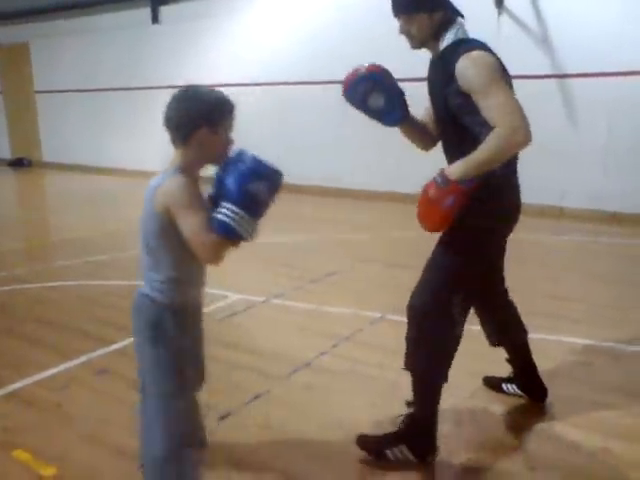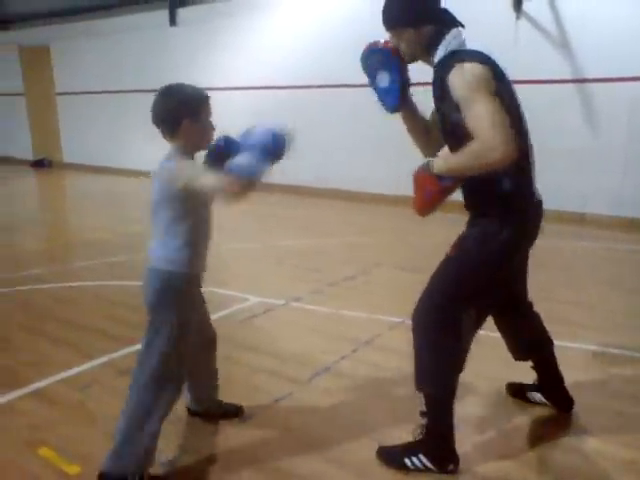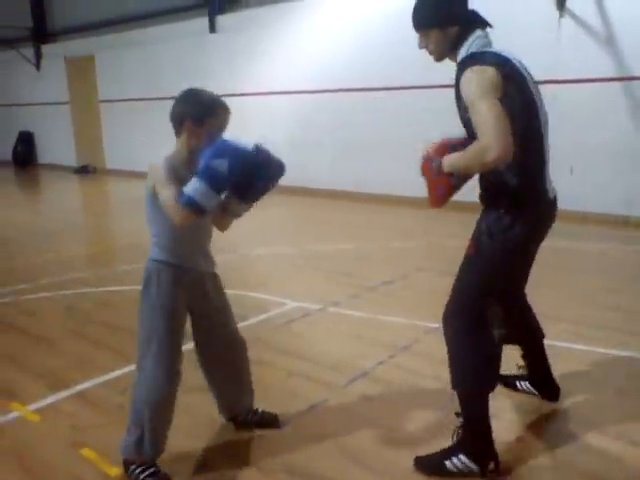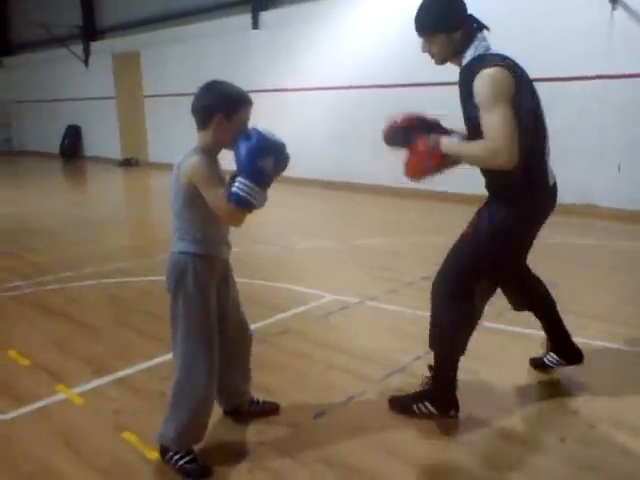
dt=0.5s
person 1, frame 1
left shoulder: (471, 60)
right shoulder: (444, 63)
left elbow: (517, 132)
right elbow: (429, 137)
left wrist: (456, 174)
right wrist: (395, 114)
left hip: (486, 202)
right hip: (485, 200)
left knee: (430, 306)
right knee: (488, 292)
left ankle: (418, 436)
right ankle: (528, 381)
person 1, frame 2
left shoulder: (465, 72)
right shoulder: (454, 71)
left elbow: (498, 149)
right elbow: (434, 142)
left wrist: (439, 167)
right wrist: (400, 101)
left hip: (501, 216)
right hip: (514, 211)
left knee: (436, 317)
right knee: (509, 303)
left ankle: (437, 447)
right ankle: (553, 390)
person 1, frame 3
left shoulder: (476, 72)
right shoulder: (499, 64)
left elbow: (495, 150)
left wrist: (449, 164)
right wrist: (463, 154)
left hip: (513, 211)
right hip: (530, 203)
left knee: (464, 316)
right knee: (505, 294)
right ankle: (541, 378)
person 1, frame 4
left shoulder: (489, 75)
right shoulder: (485, 69)
left elbow: (501, 154)
left wrist: (445, 145)
right wrist: (440, 135)
left hip: (516, 200)
right hip: (529, 193)
left knee: (452, 287)
right knee: (512, 272)
left ankle: (440, 395)
right ankle: (563, 347)
person 2, frame 1
left shoulder: (183, 180)
right shoulder: (176, 186)
left elbow: (205, 237)
right elbow: (211, 251)
left wrist: (234, 194)
right wrist: (243, 200)
left hip: (179, 304)
right hip: (163, 311)
left knee: (183, 389)
right knee: (173, 414)
person 2, frame 2
left shoulder: (175, 165)
right shoulder: (183, 168)
left elbow: (197, 205)
right elbow: (232, 187)
left wrist: (219, 163)
left hip: (181, 278)
right hip: (173, 281)
left knee: (201, 341)
right knee: (160, 373)
left ankle: (204, 402)
person 2, frame 3
left shoulder: (199, 168)
right shoulder: (164, 170)
left elbow: (221, 223)
right elbow: (182, 217)
left wrist: (246, 188)
right wrist: (209, 177)
left hip: (202, 272)
right hip: (167, 276)
left knee: (228, 346)
right knee: (160, 368)
left ankle: (239, 409)
person 2, frame 4
left shoulder: (210, 161)
right shoulder: (197, 164)
left elbow: (229, 207)
right elbow: (233, 216)
left wrist: (257, 171)
right wrist: (252, 171)
left hip: (216, 263)
right hip: (193, 268)
left knee: (236, 338)
right knee: (198, 358)
left ankle: (237, 401)
right ankle: (176, 442)
